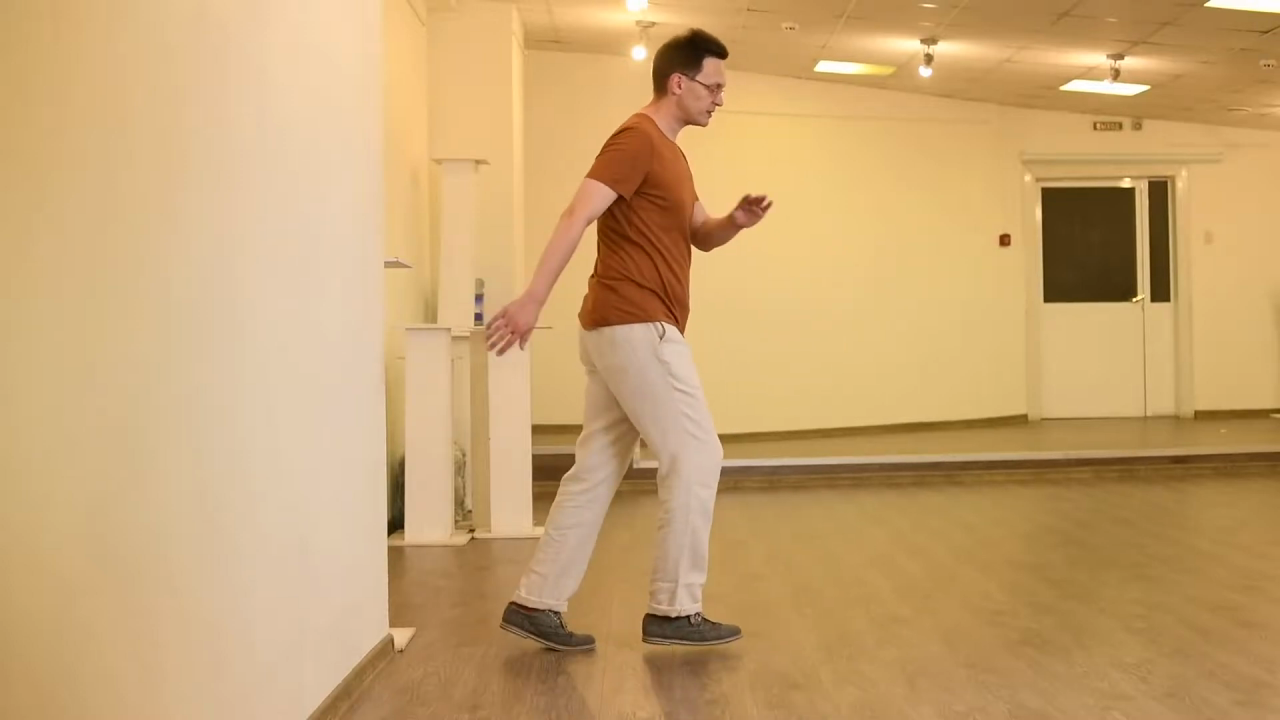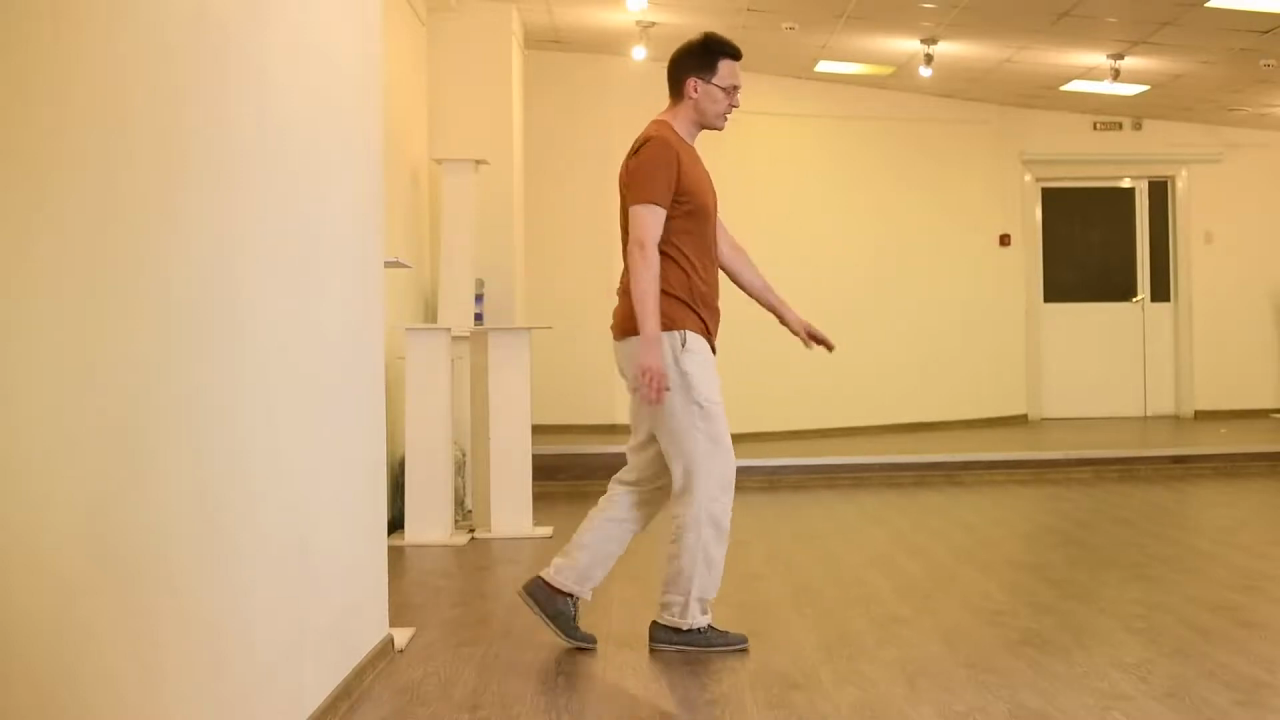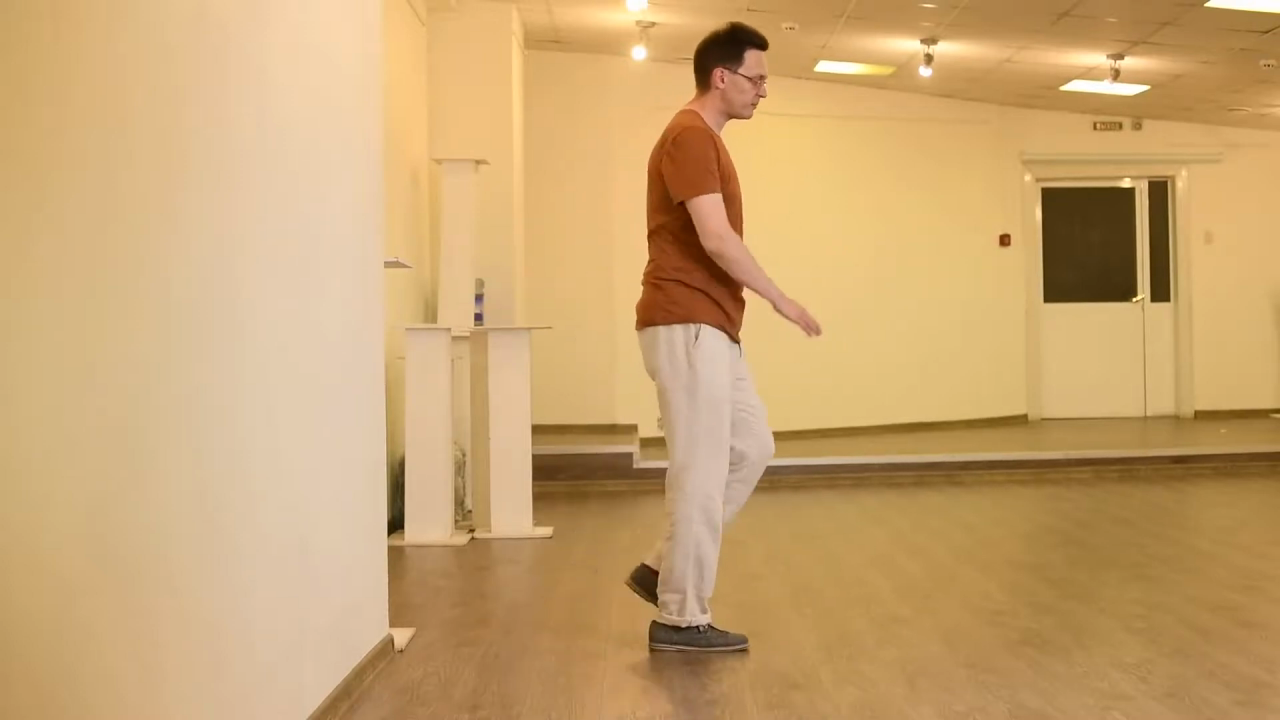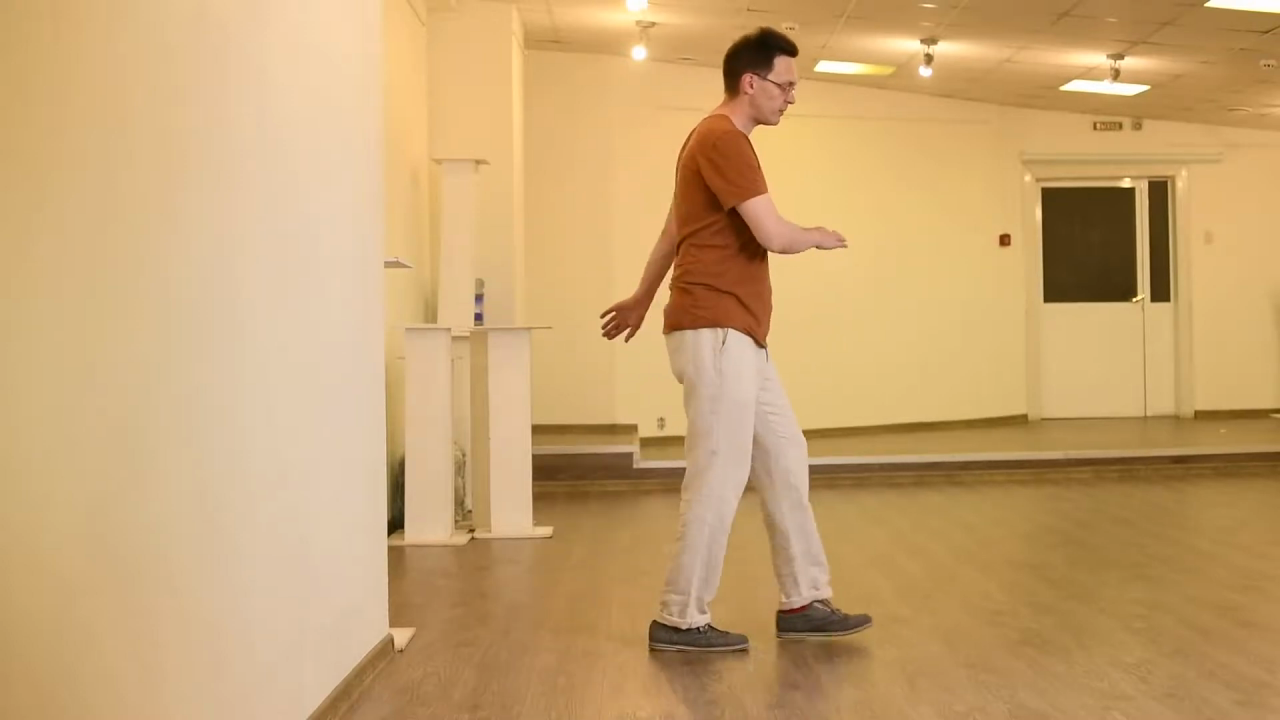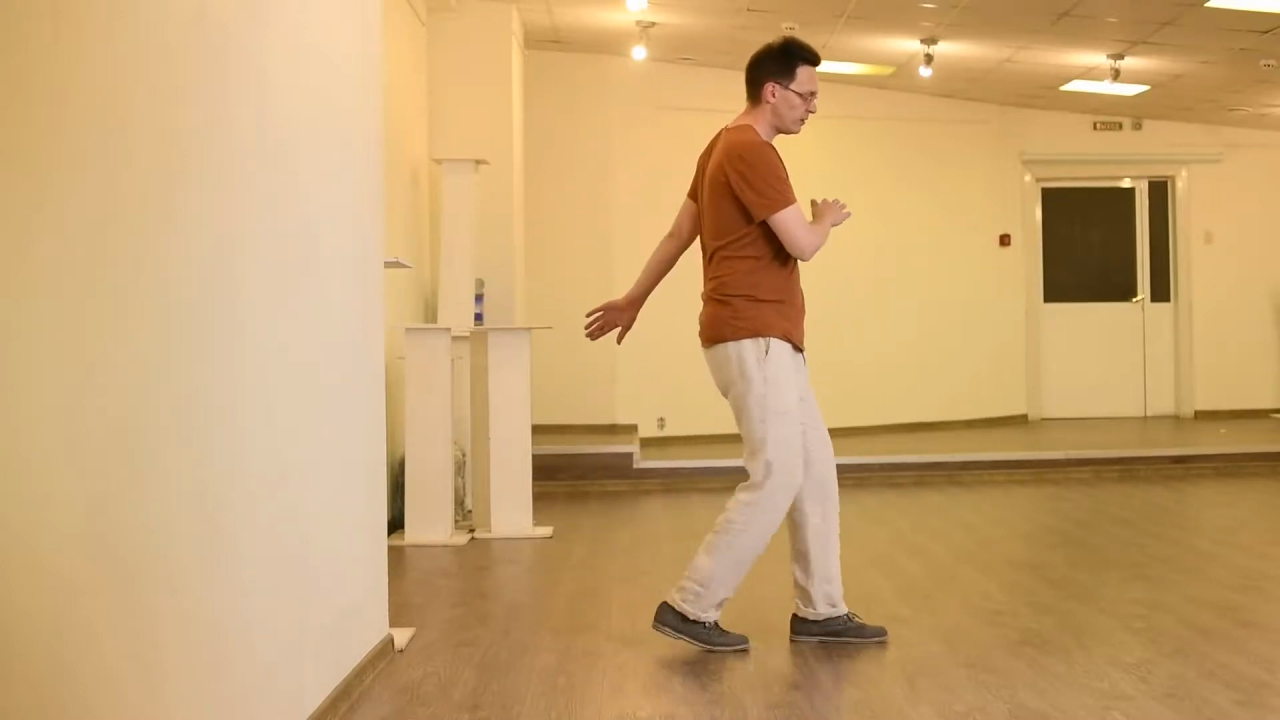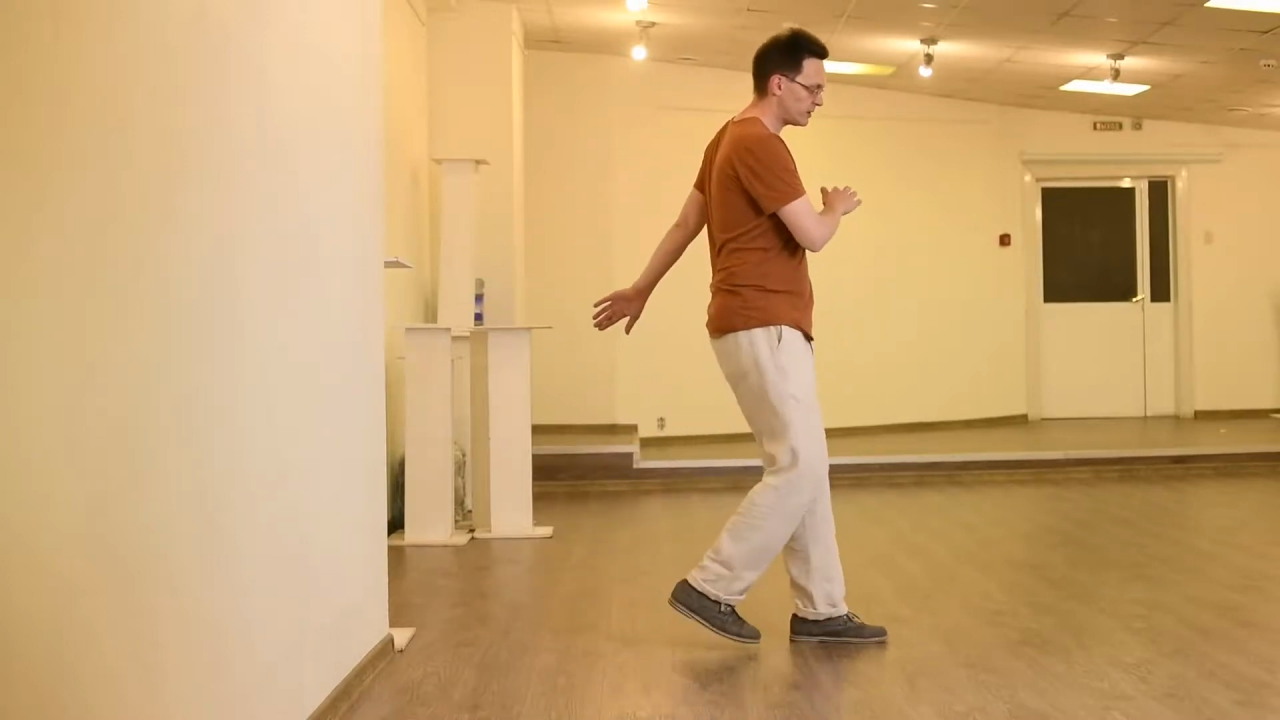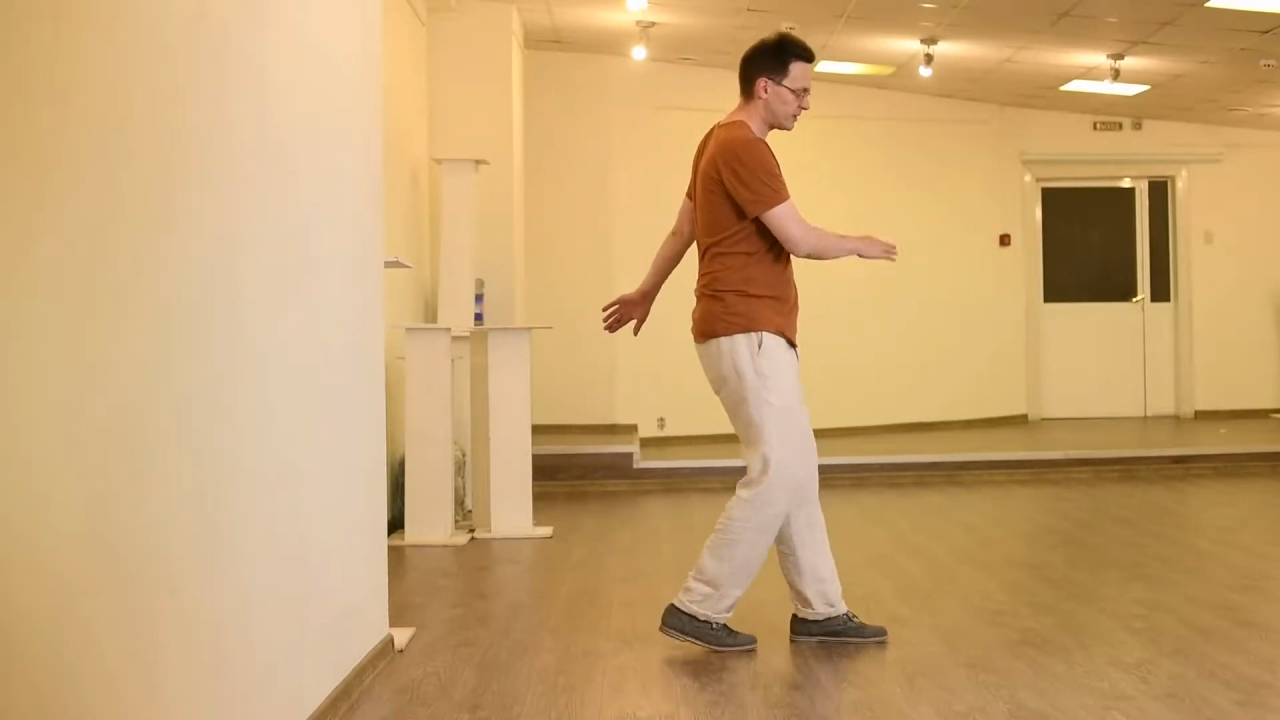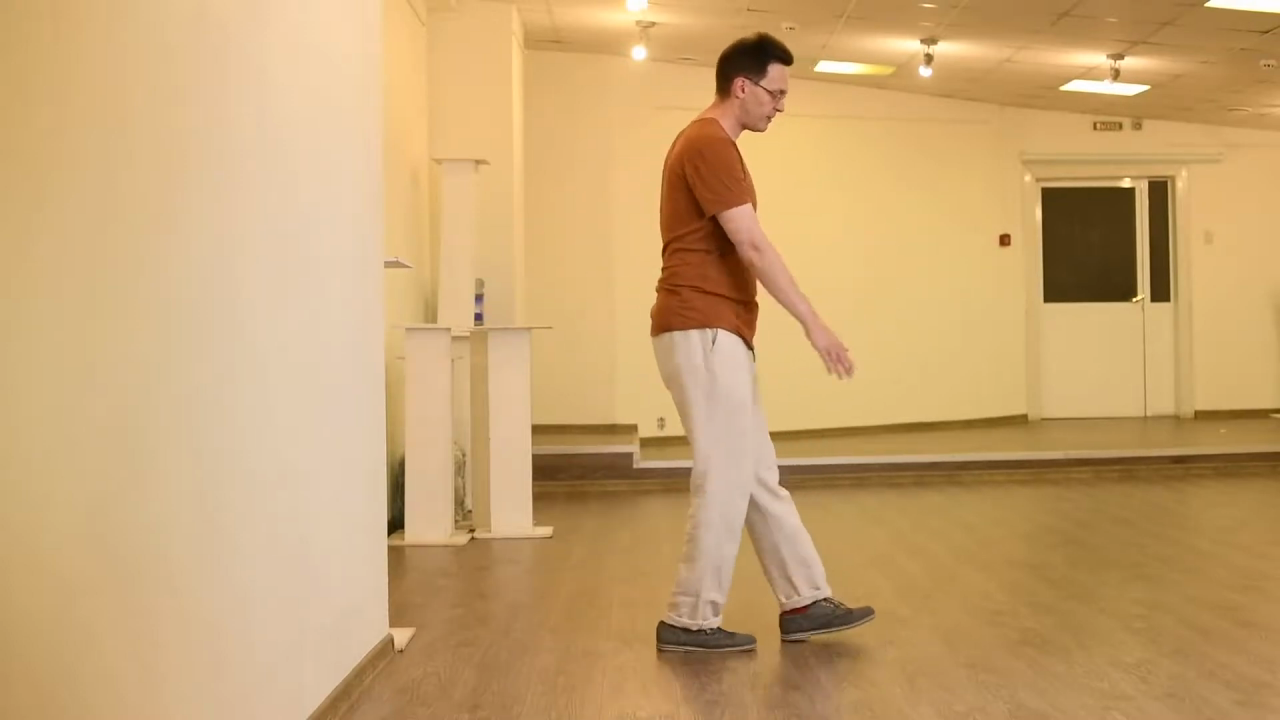
dt=0.2s
person 1, frame 1
left shoulder: (669, 151)
right shoulder: (635, 139)
left elbow: (700, 236)
right elbow: (577, 217)
left wrist: (738, 220)
right wrist: (533, 298)
left hip: (626, 330)
right hip: (636, 327)
left knee: (597, 469)
right knee: (695, 458)
left ankle: (536, 603)
right ankle: (673, 607)
person 1, frame 2
left shoulder: (683, 153)
right shoulder: (658, 147)
left elbow: (721, 247)
right elbow: (643, 249)
left wrist: (786, 314)
right wrist: (648, 339)
left hip: (672, 340)
right hip: (668, 338)
left knee: (647, 476)
right knee: (709, 473)
left ankle: (560, 584)
right ankle: (683, 619)
person 1, frame 3
left shoulder: (701, 137)
right shoulder: (689, 137)
right elbow: (716, 239)
right wrist: (782, 301)
left hip: (706, 328)
right hip: (686, 328)
left knee: (752, 448)
right knee: (698, 472)
left ankle: (667, 570)
right ankle: (680, 617)
person 1, frame 4
left shoulder: (716, 140)
right shoulder: (723, 140)
left elbow: (673, 229)
right elbow: (773, 235)
left wrist: (641, 298)
right wrist: (819, 236)
left hip: (733, 334)
right hip: (716, 332)
left knee: (785, 455)
right knee: (719, 475)
left ankle: (804, 600)
right ankle: (680, 618)
person 1, frame 5
left shoulder: (727, 147)
right shoulder: (750, 152)
left elbow: (678, 233)
right elbow: (802, 244)
left wrist: (634, 300)
right wrist: (827, 219)
left hip: (764, 340)
right hip: (755, 340)
left knee: (815, 470)
right knee: (777, 477)
left ankle: (822, 610)
right ankle: (691, 607)
person 1, frame 6
left shoulder: (730, 139)
right shoulder: (759, 145)
left elbow: (685, 223)
right elbow: (813, 236)
left wrist: (641, 290)
right wrist: (838, 207)
left hip: (764, 330)
right hip: (763, 329)
left knee: (806, 467)
right knee: (799, 466)
left ankle: (820, 610)
right ankle: (710, 586)
person 1, frame 7
left shoulder: (723, 141)
right shoulder: (743, 148)
left elbow: (683, 228)
right elbow: (800, 240)
left wrist: (647, 292)
right wrist: (859, 246)
left hip: (749, 334)
right hip: (747, 334)
left knee: (796, 472)
right knee: (776, 474)
left ankle: (820, 608)
right ankle: (698, 608)
person 1, frame 8
left shoulder: (705, 142)
right shoulder: (710, 145)
right elbow: (751, 248)
right wrist: (812, 322)
left hip: (710, 332)
right hip: (704, 333)
left knee: (756, 471)
right knee: (727, 475)
left ankle: (804, 600)
right ankle: (689, 619)
